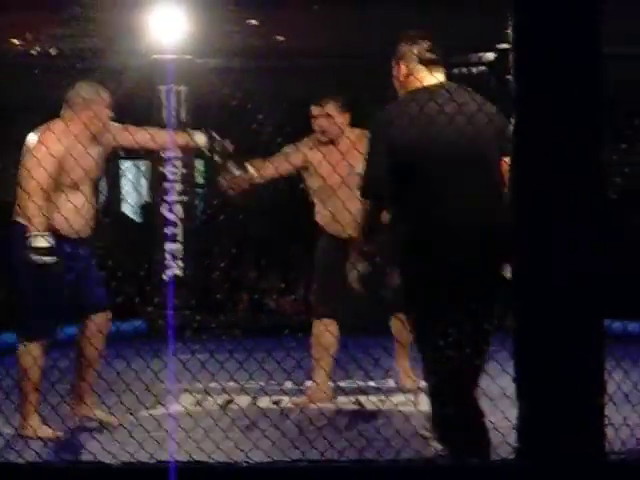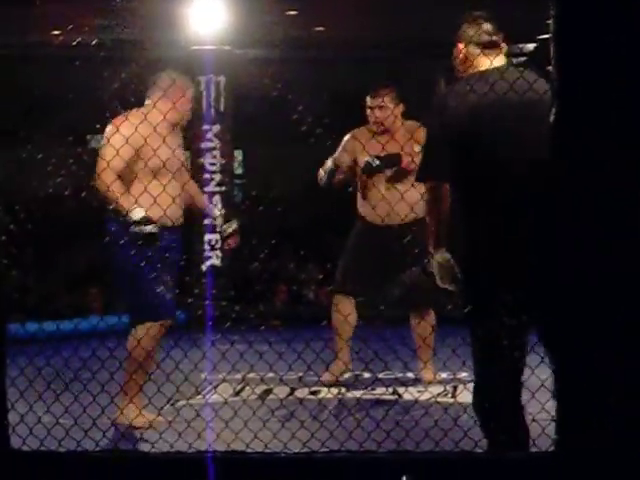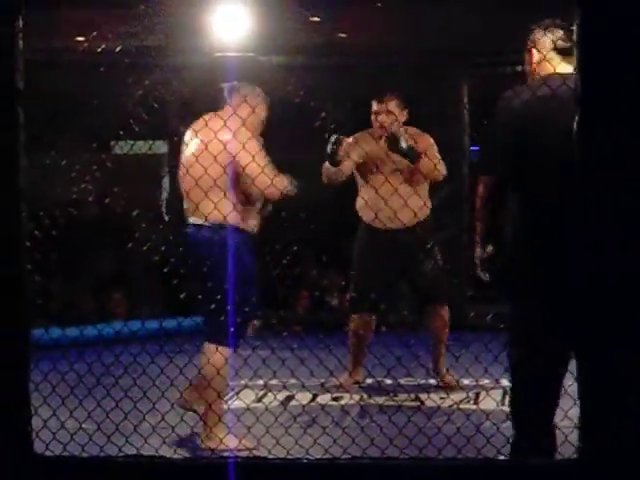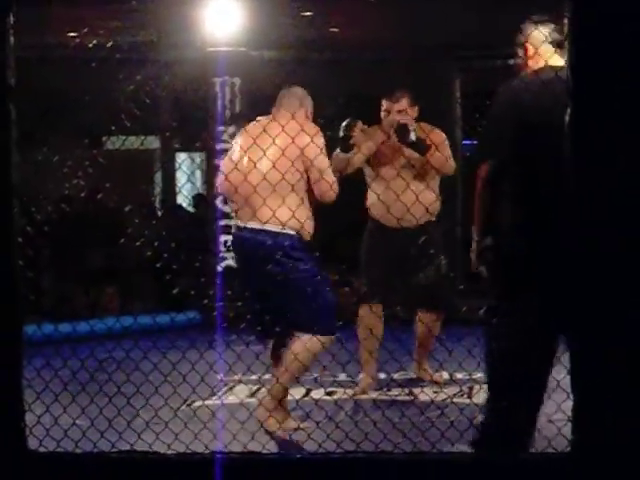
dt=0.4s
person 1, frame 1
left shoulder: (394, 118)
right shoulder: (482, 107)
left elbow: (376, 198)
right elbow: (507, 173)
left wrist: (358, 253)
right wrist: (501, 234)
left hip: (430, 256)
right hip: (486, 249)
left knee: (443, 350)
right knee: (470, 345)
left ankle: (468, 447)
right ankle: (456, 431)
person 1, frame 2
left shoulder: (454, 102)
right shoulder: (542, 87)
left elbow: (438, 186)
left wrist: (438, 246)
left hip: (491, 246)
right hip: (551, 239)
left knee: (498, 350)
left ankle: (508, 442)
person 1, frame 3
left shoulder: (517, 103)
left elbow: (490, 183)
left wrist: (481, 240)
left hip: (536, 252)
left knee: (535, 360)
left ankle: (533, 451)
person 1, frame 4
left shoulder: (517, 93)
left elbow: (490, 171)
left wrist: (480, 233)
left hip: (528, 243)
left knee: (514, 352)
left ankle: (498, 444)
person 2, frame 1
left shoulder: (100, 134)
right shoulder: (52, 139)
left elbow: (146, 137)
right elbow: (33, 190)
left wrist: (196, 140)
right wrist: (39, 239)
left hip: (75, 243)
right hip: (45, 244)
left knee: (98, 316)
right knee: (36, 333)
left ankle: (84, 401)
right ankle: (29, 419)
person 2, frame 2
left shoulder: (173, 132)
right shoulder: (131, 126)
left elbow: (184, 181)
right elbow: (105, 176)
right wrist: (134, 213)
left hip: (166, 236)
right hip: (135, 235)
left knee: (154, 319)
right knee: (157, 315)
left ankle: (131, 404)
right ankle: (128, 401)
person 2, frame 3
left shoulder: (202, 127)
right shoulder: (239, 131)
left elbow: (189, 179)
right elbow: (268, 187)
right wrist: (287, 184)
left hip: (205, 233)
right hip: (222, 238)
left knee: (227, 327)
right knee: (223, 335)
left ankle: (197, 392)
right ankle: (214, 431)
person 2, frame 4
left shoulder: (248, 132)
right shoulder: (306, 132)
left elbow: (223, 186)
right elbow: (327, 192)
right wrist: (309, 174)
left hip: (247, 238)
right hip: (280, 244)
left knee: (282, 328)
right knee: (320, 326)
left ankle: (277, 412)
right ankle: (272, 403)
person 3, frame 1
left shoulder: (370, 142)
right shoulder: (305, 150)
right elbow: (269, 166)
right wrist: (241, 176)
right hip: (336, 242)
right knee: (324, 313)
left ankle: (403, 363)
right ankle: (321, 385)
person 3, frame 2
left shoulder: (419, 134)
right shoulder: (355, 139)
right elbow: (327, 173)
left wrist: (387, 161)
right wrist: (329, 173)
left hip: (412, 229)
right hip: (370, 228)
left knee: (421, 300)
right knee: (345, 290)
left ankle: (426, 366)
right ankle: (340, 360)
person 3, frame 3
left shoulder: (421, 140)
right shoulder: (358, 143)
left elbow: (439, 174)
right elbow: (332, 178)
left wrist: (409, 152)
right wrist: (332, 159)
left hip: (416, 232)
right hip: (374, 235)
left knee: (438, 300)
right knee: (361, 307)
left ankle: (439, 364)
right ankle: (355, 370)
person 3, frame 4
left shoulder: (432, 135)
right shoulder: (370, 138)
left elbow: (448, 168)
right elbow: (342, 168)
left wrist: (417, 144)
right wrist: (345, 145)
left hip: (423, 231)
right hip: (382, 230)
left knee: (433, 302)
right knee: (371, 301)
left ankle: (421, 364)
right ankle: (368, 371)
